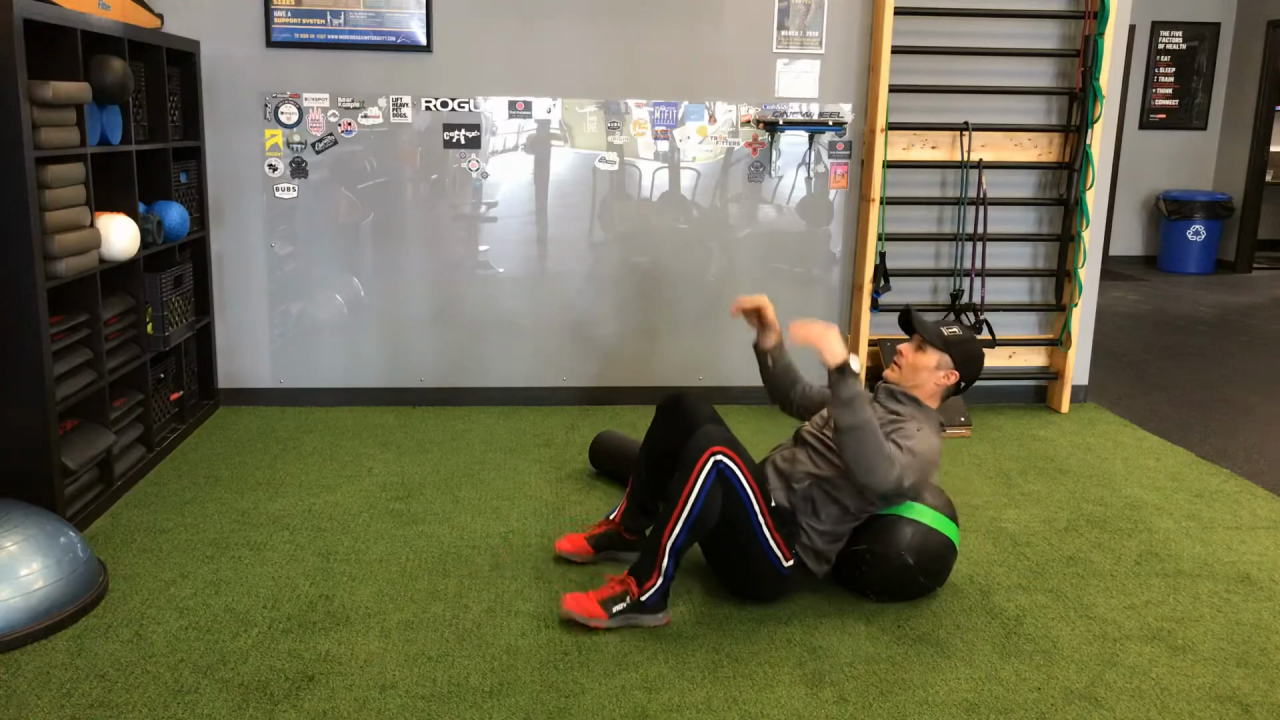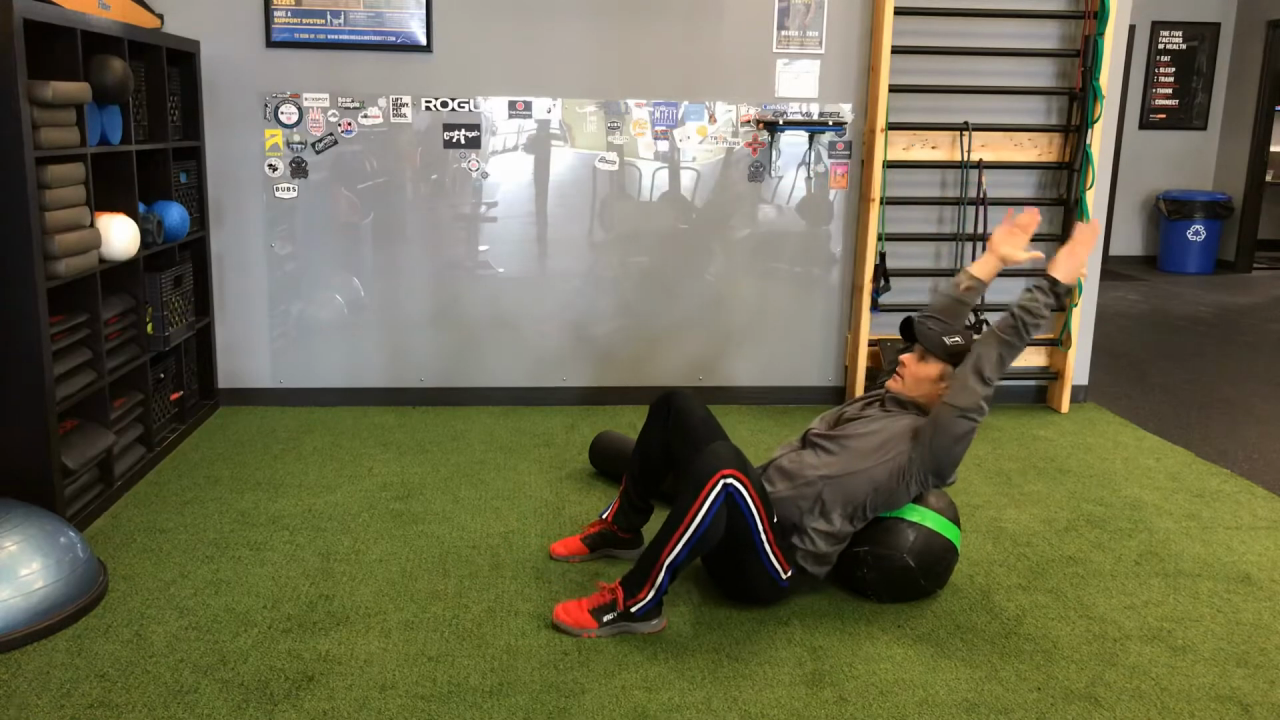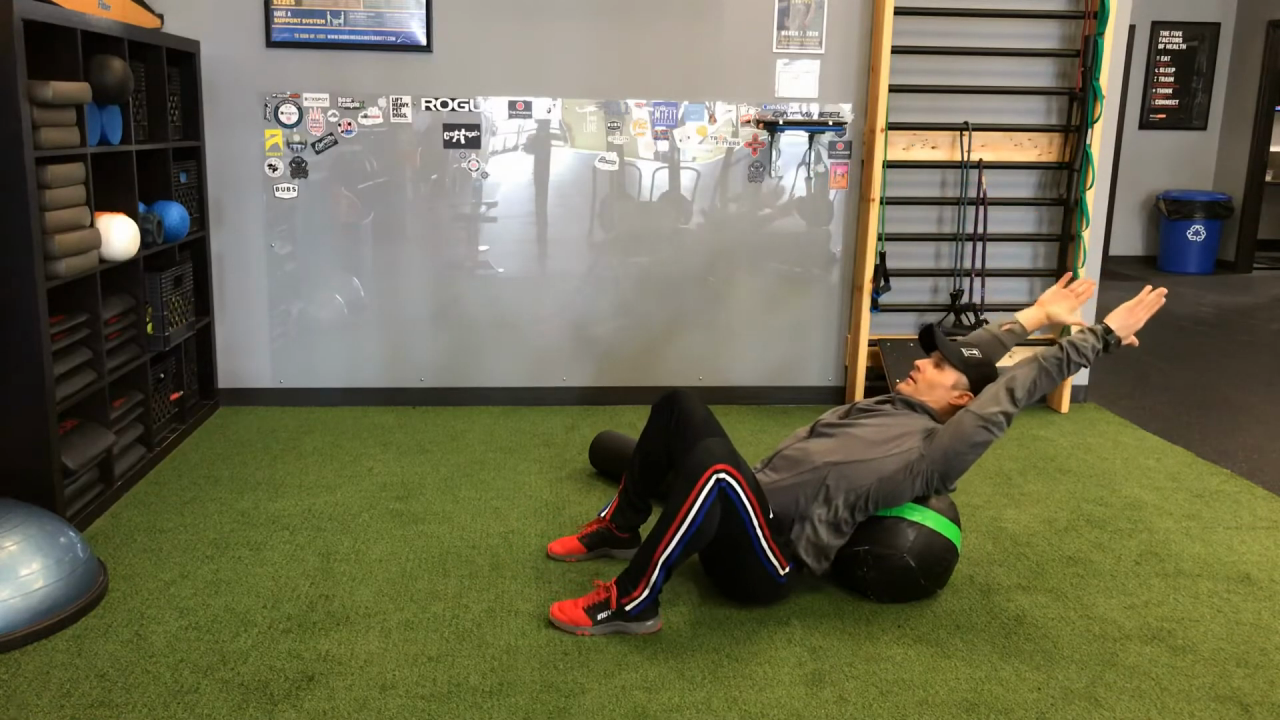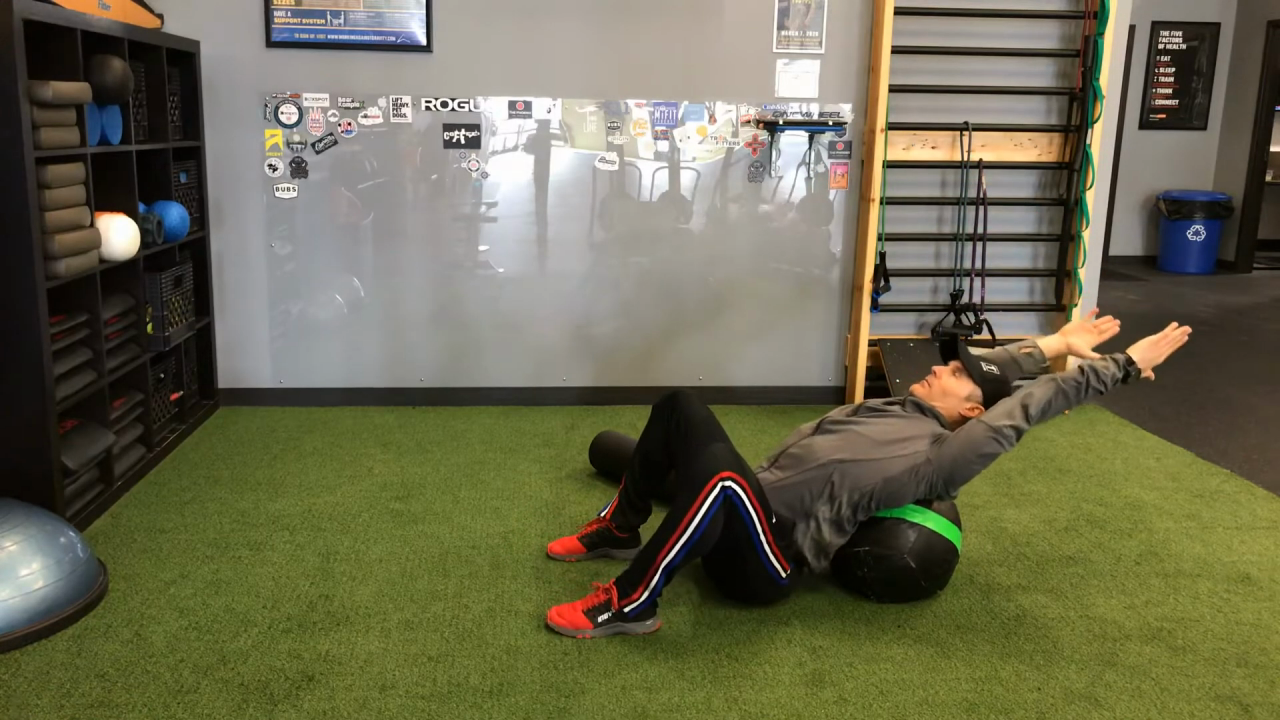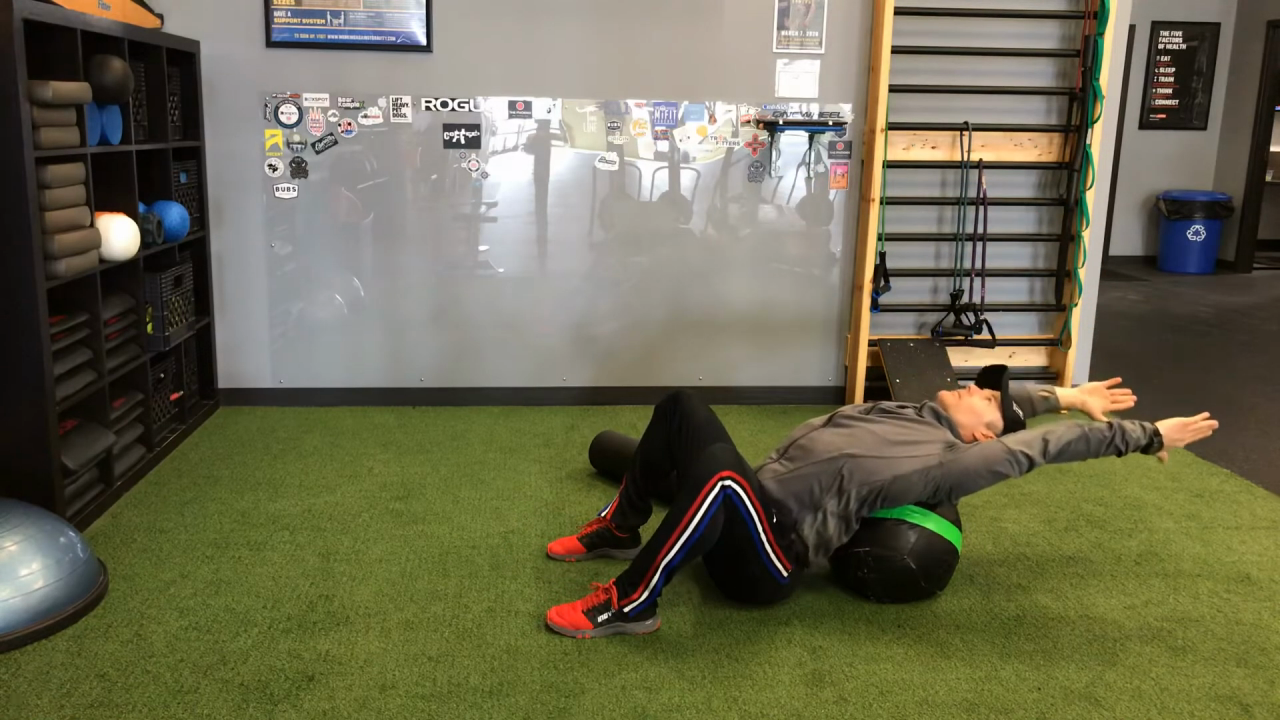
dt=1s
person 1, frame 1
left shoulder: (919, 443)
right shoulder: (880, 400)
left elbow: (875, 474)
right elbow: (793, 398)
left wrist: (844, 367)
right wrist: (768, 336)
left hip: (778, 553)
right hip: (754, 505)
left knee: (712, 446)
right knee: (683, 408)
left ankle: (644, 594)
right ankle: (627, 531)
person 1, frame 2
left shoulder: (928, 448)
right shoulder: (885, 401)
left elbow: (984, 366)
right elbow: (934, 332)
left wrist: (1055, 284)
right wrist: (990, 262)
left hip: (765, 564)
right hip: (743, 513)
left knee: (719, 469)
right knee: (676, 406)
left ankle: (635, 605)
right ankle: (621, 530)
person 1, frame 3
left shoulder: (934, 449)
right shoulder: (891, 408)
left elbow: (1012, 392)
right elbow: (963, 354)
left wrist: (1100, 336)
right wrist: (1034, 316)
left hip: (765, 559)
right hip: (740, 514)
left knee: (712, 464)
right knee: (678, 406)
left ankle: (630, 604)
right ankle: (617, 531)
person 1, frame 4
left shoulder: (942, 454)
right shoulder: (900, 410)
left elbow: (1024, 410)
right elbow: (978, 365)
left wrist: (1123, 364)
right wrist: (1054, 345)
left hip: (765, 557)
right hip: (739, 511)
left knee: (714, 470)
right knee: (679, 406)
left ankle: (629, 604)
right ankle: (618, 530)
person 1, frame 5
left shoulder: (949, 460)
right shoulder: (916, 417)
left elbow: (1038, 449)
right elbow: (996, 388)
left wrist: (1147, 435)
right wrist: (1066, 394)
left hip: (764, 554)
right hip: (745, 505)
left knee: (717, 473)
right knee: (681, 408)
left ankle: (628, 604)
right ankle: (617, 529)
